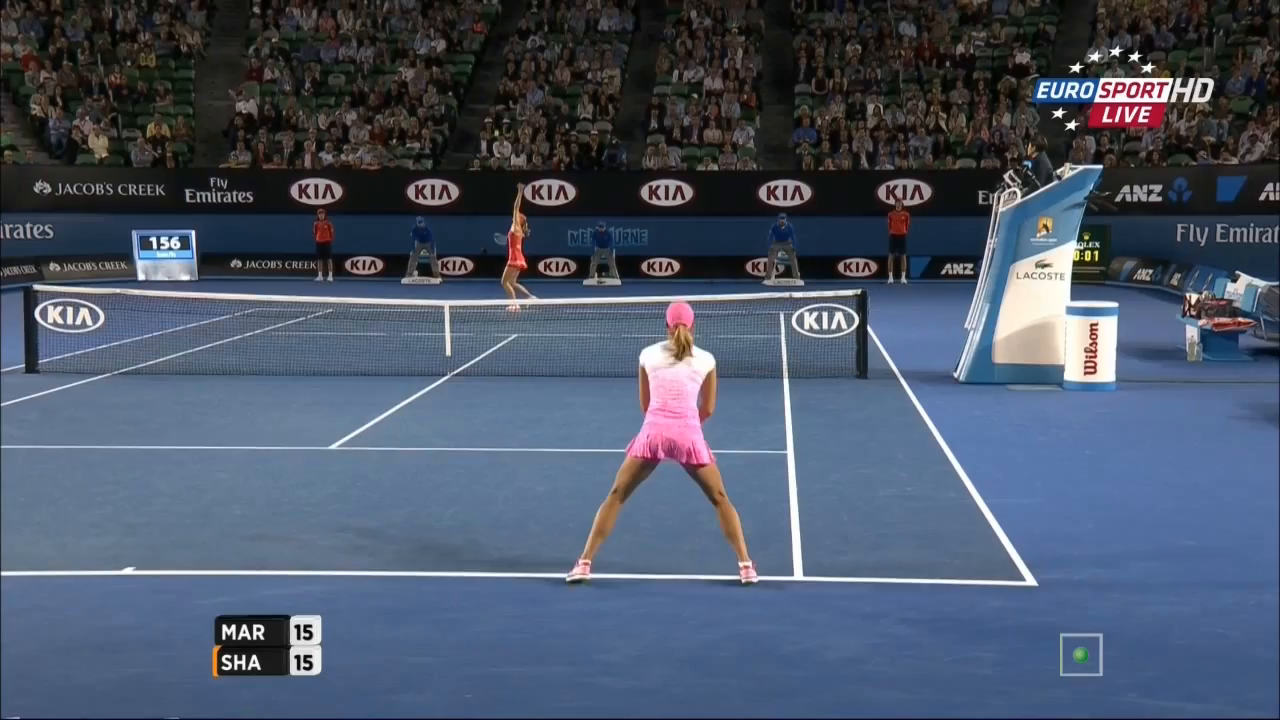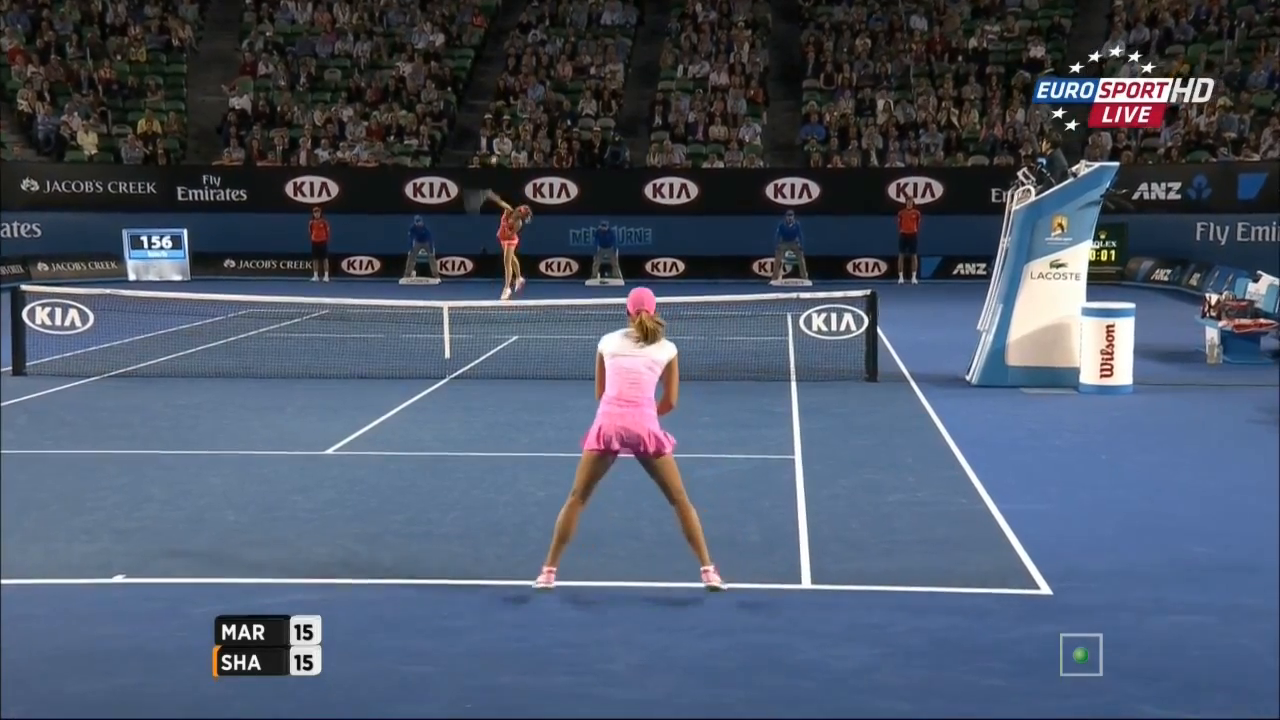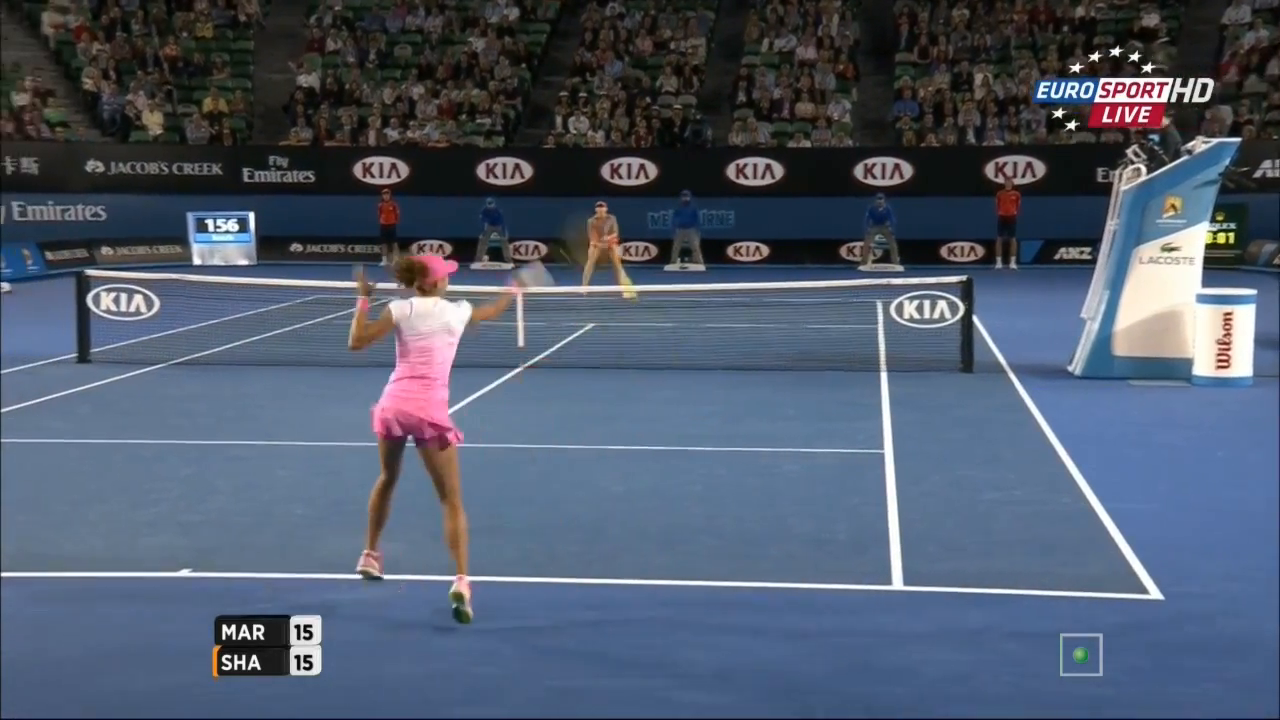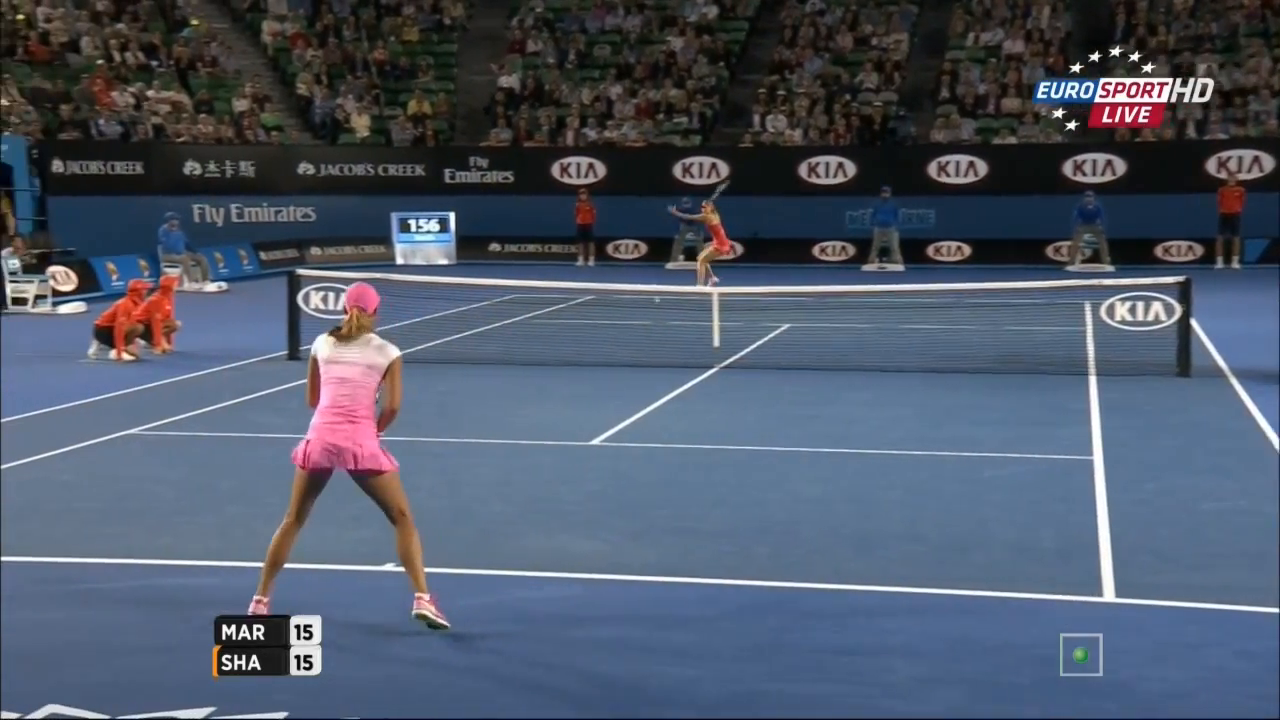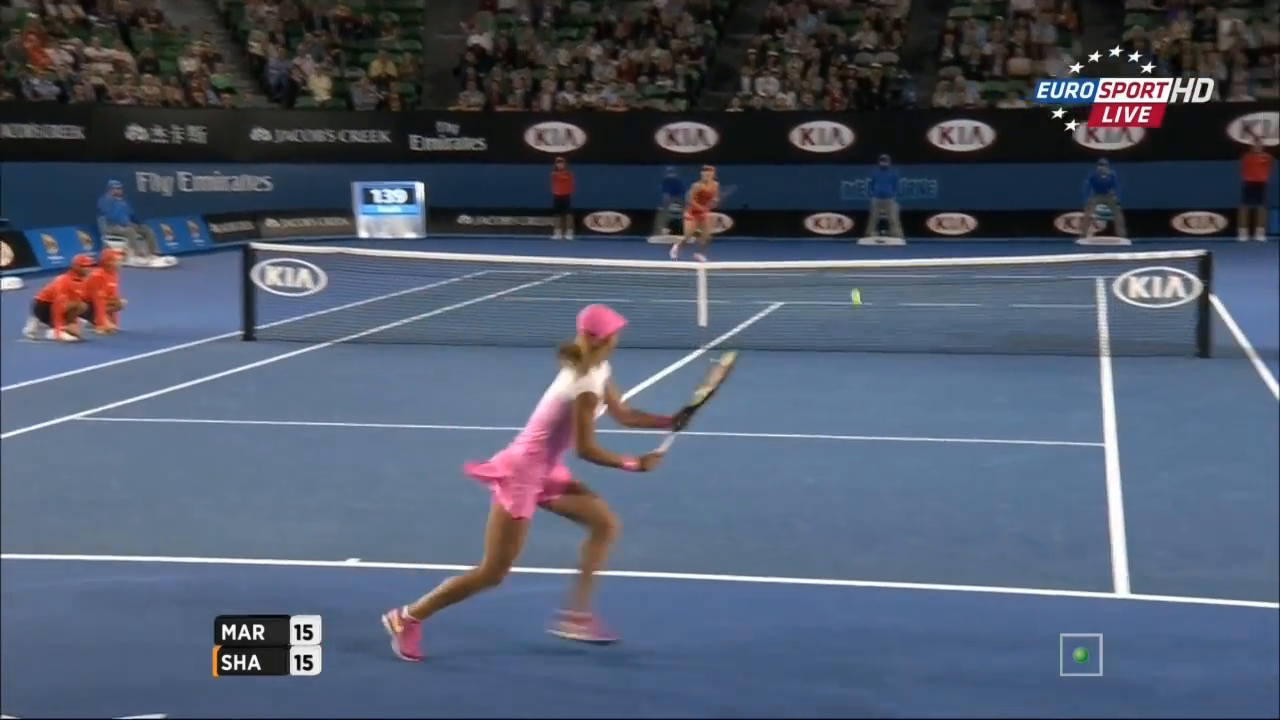
dt=1s
person 1, frame 1
left shoulder: (648, 355)
right shoulder: (706, 359)
right elbow: (708, 409)
left hip: (653, 433)
right hip: (688, 435)
left knee: (616, 496)
right knee: (720, 499)
left ankle: (584, 564)
right ankle: (745, 566)
person 1, frame 2
left shoulder: (607, 342)
right shoulder: (668, 349)
right elbow: (670, 401)
left hip: (607, 423)
right hip: (644, 426)
left knee: (577, 499)
right knee: (679, 500)
left ankle: (549, 572)
right ankle: (707, 570)
person 1, frame 3
left shoulder: (398, 309)
right shoulder: (458, 310)
left elbow: (355, 344)
right elbow: (494, 310)
left wrist: (363, 300)
right wrist: (514, 288)
left hip: (394, 402)
right hip: (430, 410)
left knee: (387, 481)
right knee: (451, 502)
left ankle: (370, 555)
right ankle: (461, 583)
person 1, frame 4
left shoulder: (322, 343)
right shoulder: (388, 352)
left elbow: (313, 400)
right elbow: (393, 407)
left hip: (321, 438)
right hip: (361, 442)
left knee: (293, 521)
right knee: (403, 519)
left ankle: (260, 600)
right ankle: (422, 599)
person 1, frame 5
left shoulder: (591, 371)
right shoulder: (587, 387)
left elbow: (622, 414)
right elbow: (586, 449)
left wrist: (671, 420)
right wrist: (630, 463)
left hip: (541, 472)
right hip: (521, 474)
left knee: (605, 524)
right knee: (492, 573)
left ankle: (576, 615)
right ankle: (406, 620)
